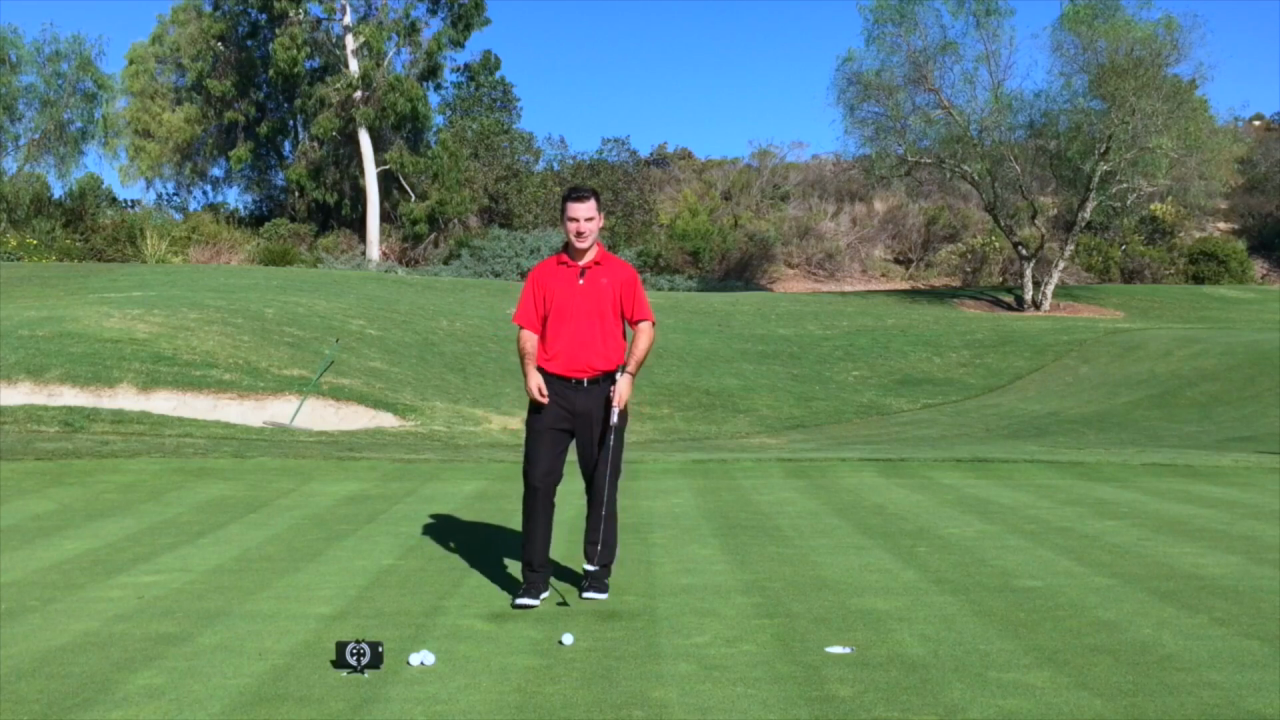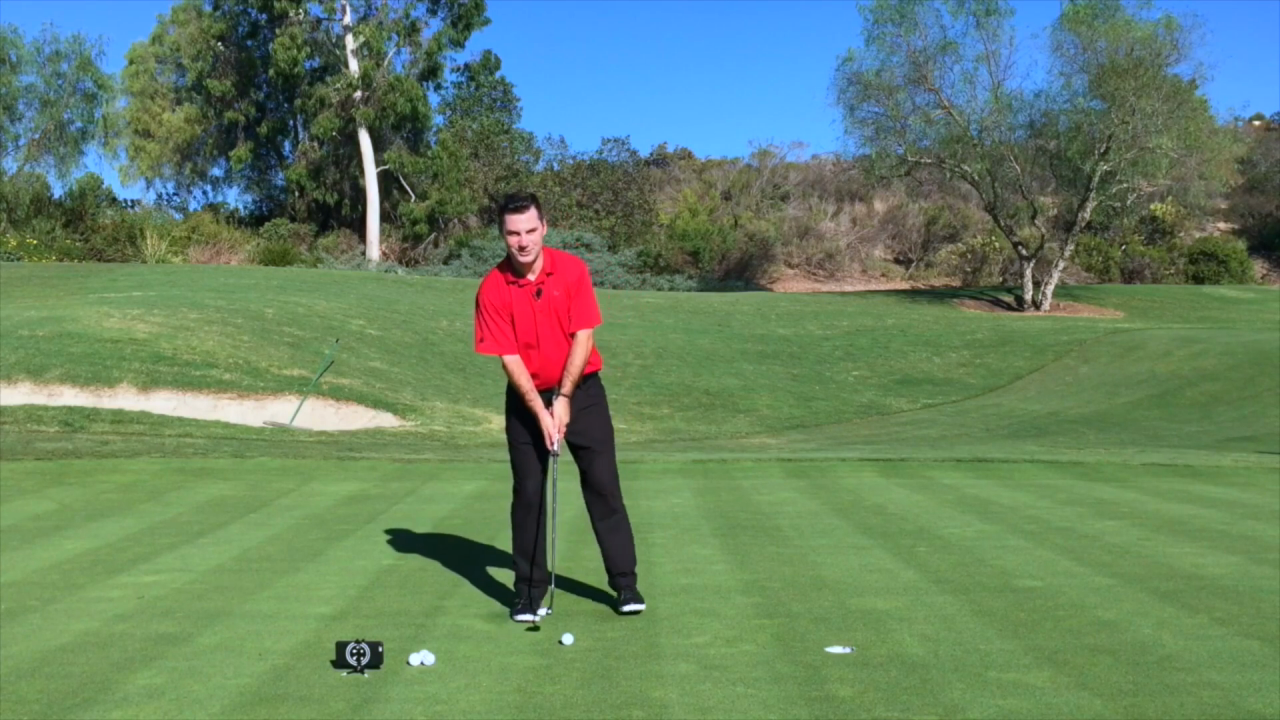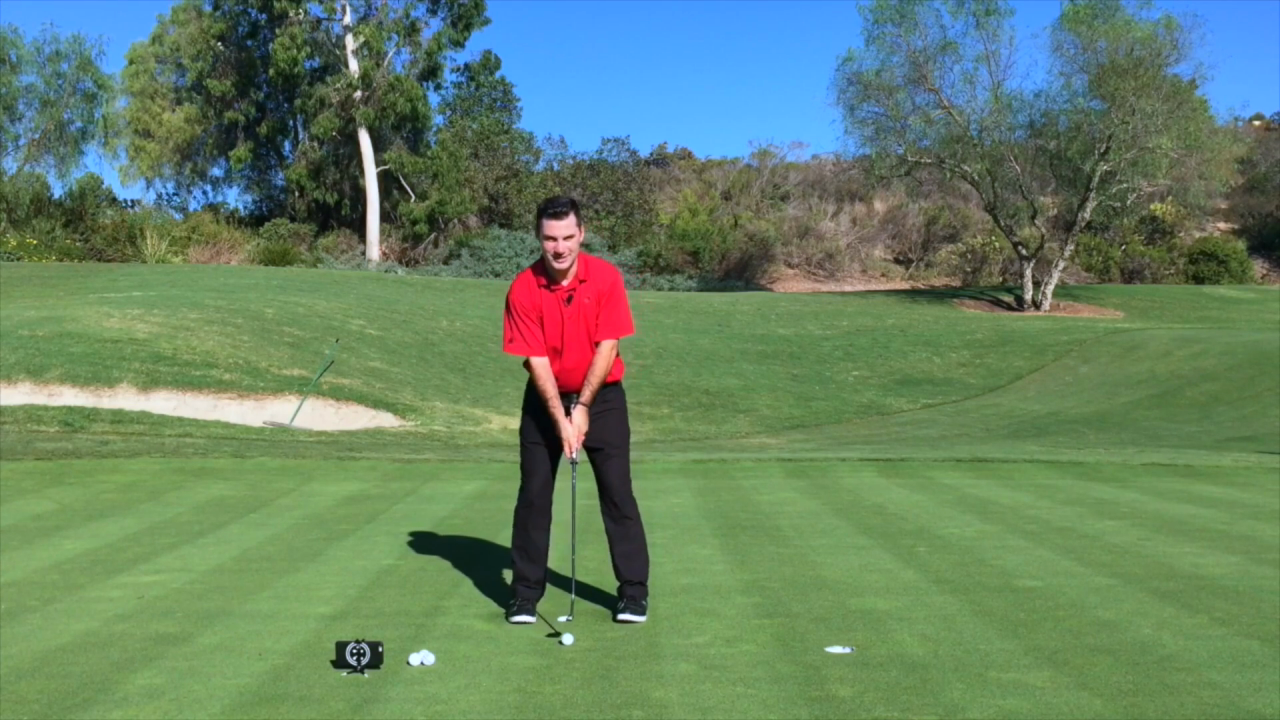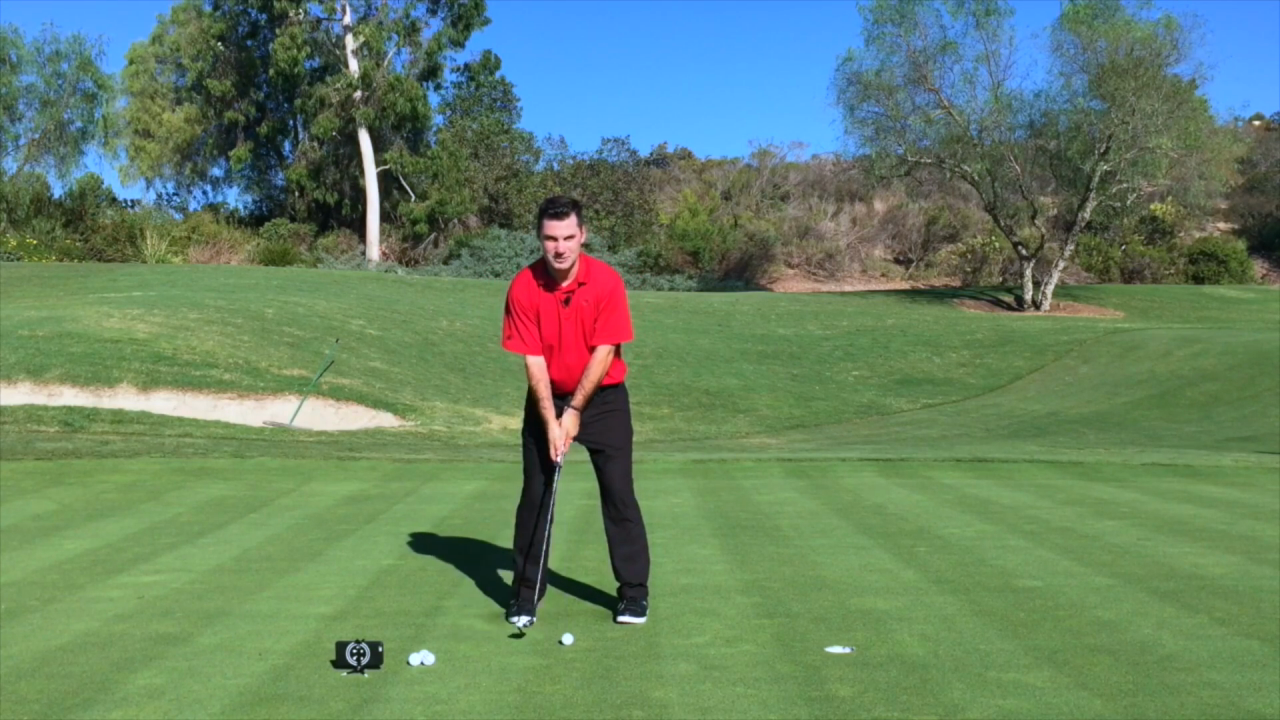
dt=1s
person 1, frame 1
left shoulder: (622, 272)
right shoulder: (542, 273)
left elbow: (644, 326)
right elbow: (528, 330)
left wrist: (627, 373)
right wrist: (530, 370)
left hip: (603, 392)
right hip: (553, 391)
left knee: (601, 484)
right knee: (538, 480)
left ankle: (597, 569)
right ankle: (535, 574)
person 1, frame 2
left shoulder: (573, 270)
right shoulder: (491, 289)
left elbow: (584, 336)
right elbow: (509, 357)
left wrist: (564, 398)
right wrist: (540, 412)
left hip: (582, 390)
right hip: (526, 398)
left knee: (603, 485)
right knee: (528, 493)
left ankle: (624, 581)
right ankle: (529, 589)
person 1, frame 3
left shoulder: (606, 278)
right shoulder: (523, 289)
left elbow: (608, 347)
right elbow: (536, 360)
left wrist: (582, 406)
right wrist: (560, 419)
left hip: (602, 397)
right hip: (544, 400)
left knee: (617, 492)
right knee: (534, 495)
left ankle: (633, 590)
right ankle: (526, 590)
person 1, frame 4
left shoulder: (607, 281)
right shoulder: (523, 287)
left elbow: (605, 352)
right elbow: (533, 360)
left wrist: (575, 410)
right wrist: (550, 421)
left hip: (603, 399)
right hip: (548, 398)
left knee: (618, 493)
right knee: (535, 495)
left ankle: (633, 591)
right ankle: (526, 591)
